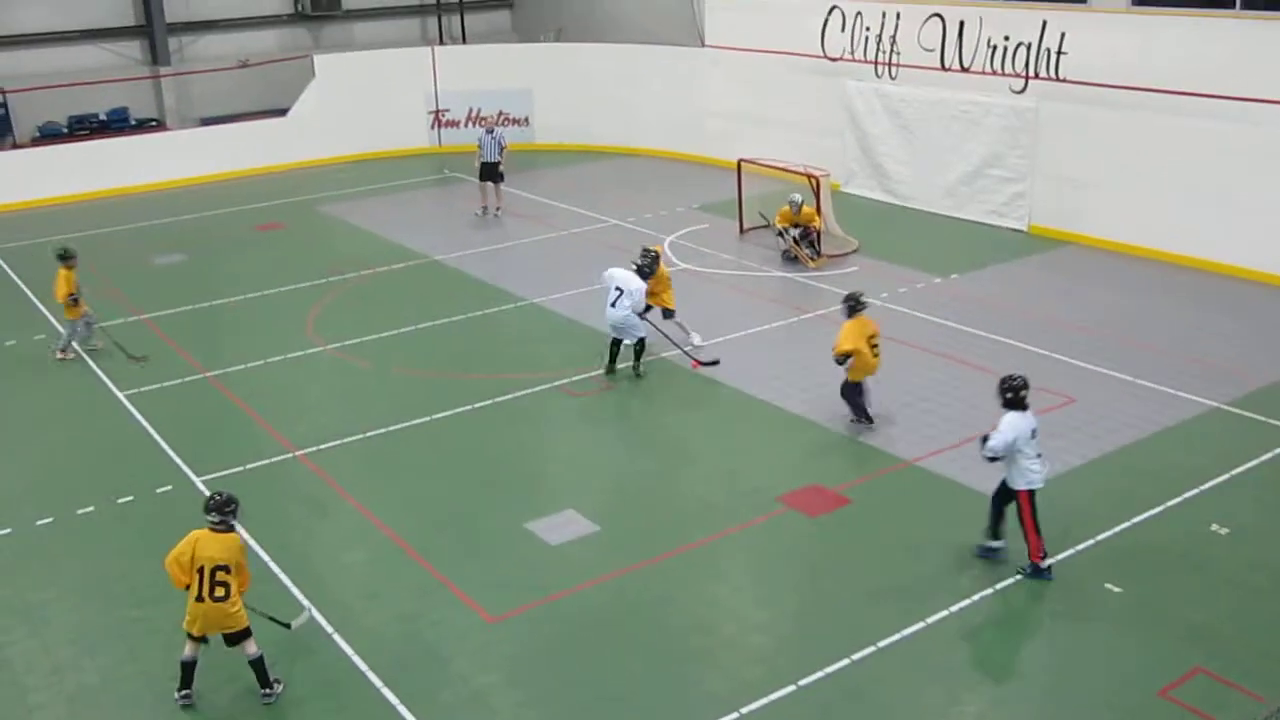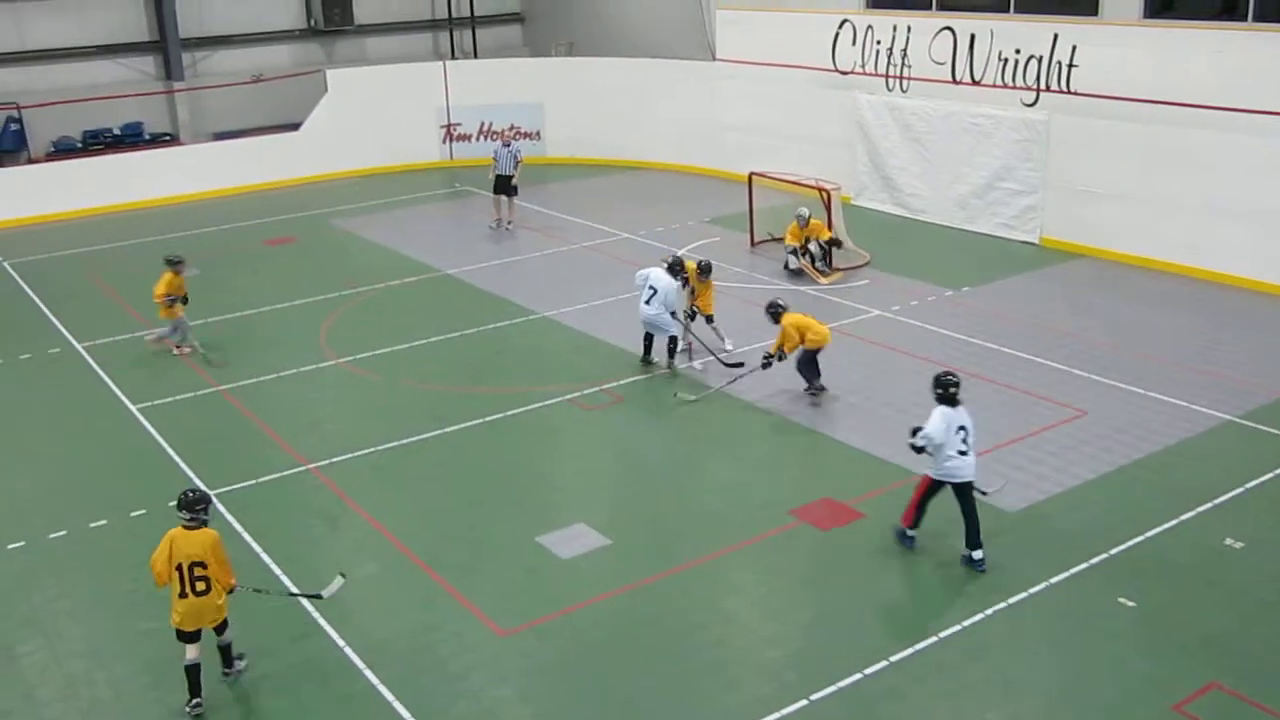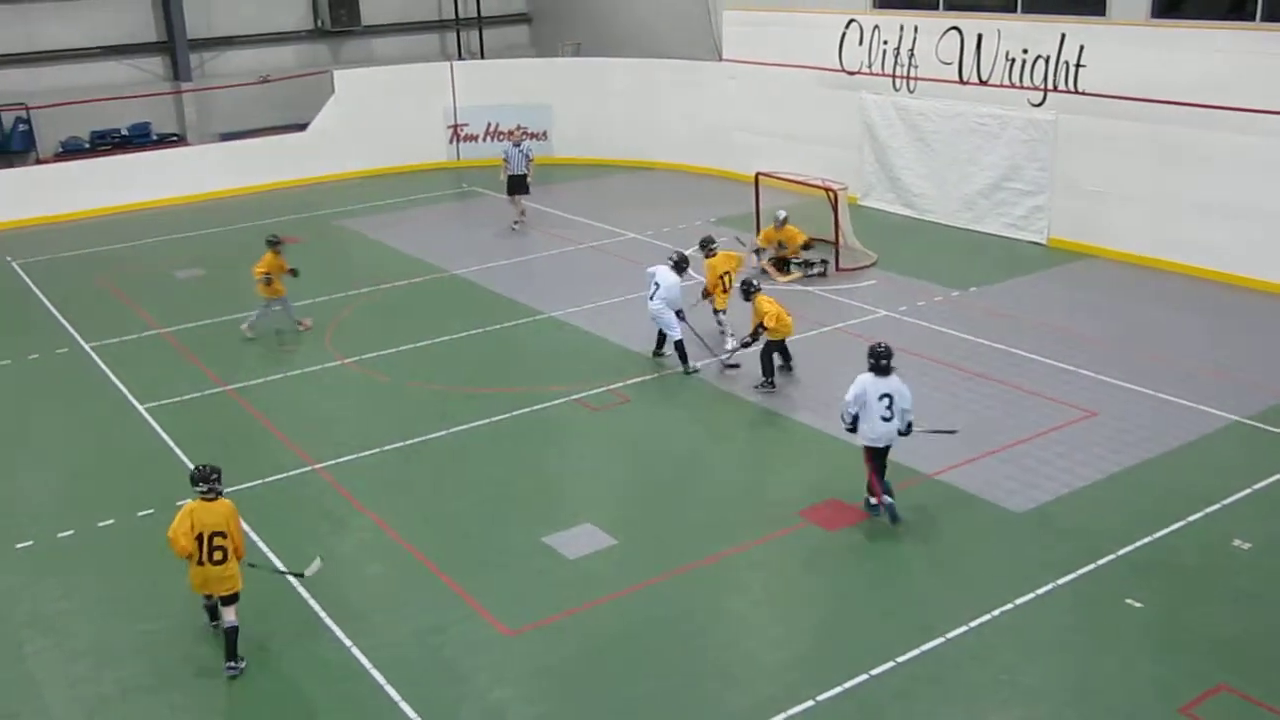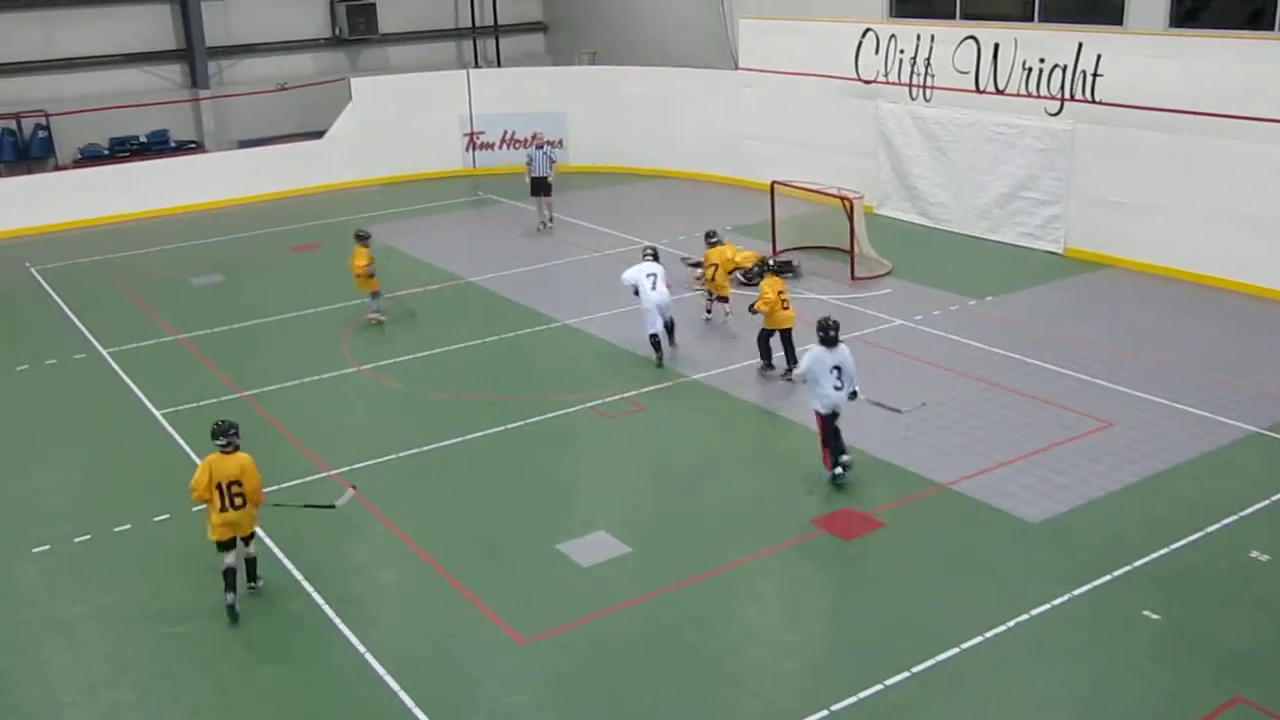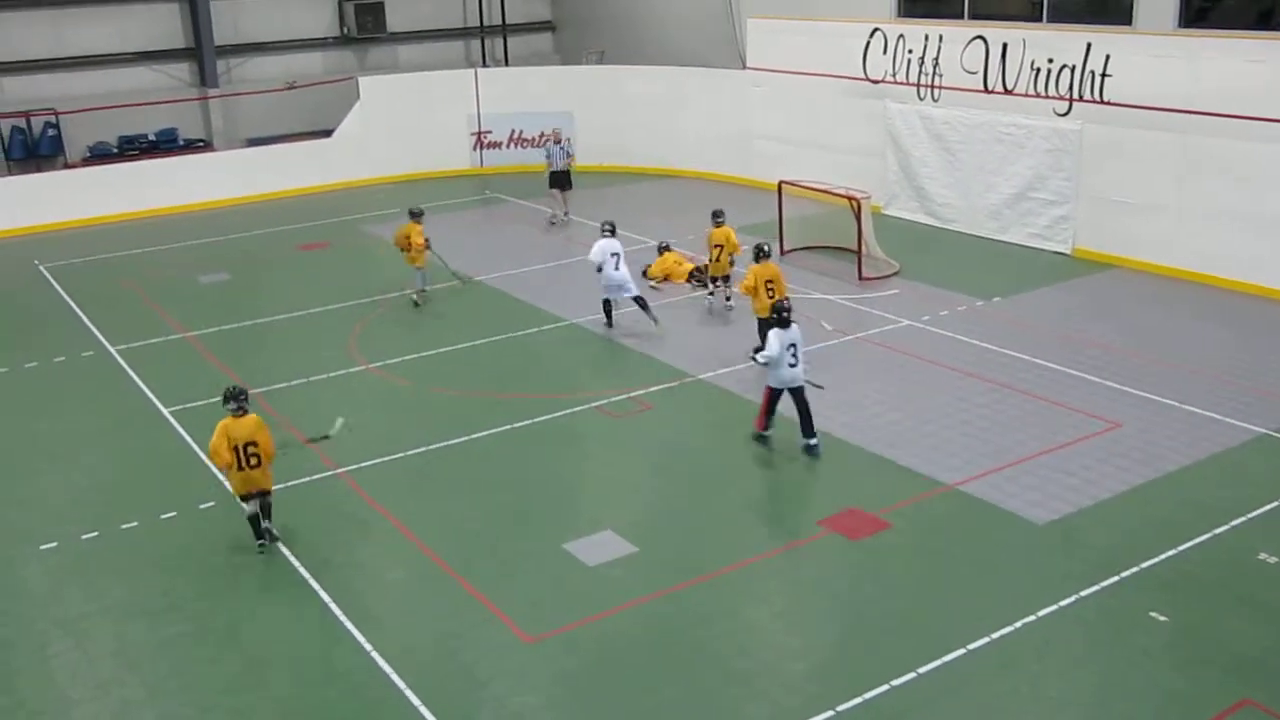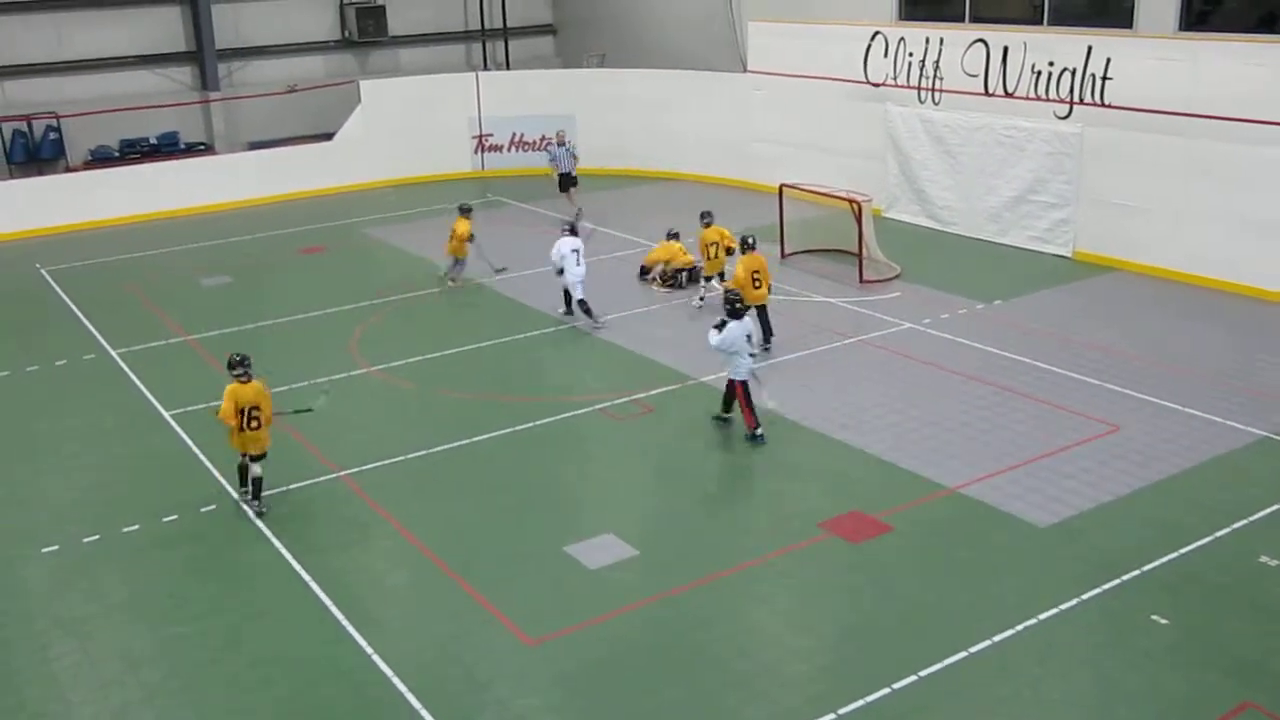
dt=0.5s
person 1, frame 1
left shoulder: (195, 537)
right shoulder: (235, 542)
left elbow: (174, 562)
right elbow: (243, 577)
left wrist: (188, 584)
right wrist: (237, 591)
left hip: (199, 607)
right hip: (228, 607)
left knee: (192, 644)
right knee: (248, 644)
left ankle: (184, 691)
right ankle: (267, 688)
person 1, frame 2
left shoulder: (172, 537)
right shoulder: (211, 537)
left elbow: (158, 565)
right elbow: (222, 568)
right wrist: (230, 585)
left hip: (186, 605)
right hip: (212, 599)
left knee: (191, 649)
right knee: (223, 633)
left ankle: (195, 700)
right ankle: (229, 667)
person 1, frame 3
left shoulder: (190, 509)
right shoulder: (227, 507)
left elbow: (176, 536)
right elbow: (237, 539)
left wrist: (189, 553)
right wrist: (238, 557)
left hip: (200, 570)
right hip: (225, 569)
left knee: (208, 596)
right knee: (229, 612)
left ankle: (214, 620)
right ankle: (231, 661)
person 1, frame 4
left shoulder: (210, 462)
right shoulder: (244, 460)
left elbow: (198, 489)
right elbow: (254, 486)
left wrist: (212, 498)
right wrist: (256, 501)
left hip: (221, 517)
right hip: (244, 512)
left knee: (229, 555)
right knee: (248, 545)
left ankle: (230, 596)
right ankle: (252, 582)
person 1, frame 5
left shoulder: (224, 426)
right shoulder: (255, 420)
left elbow: (216, 450)
right elbow: (268, 446)
left wrist: (227, 464)
right wrist: (267, 460)
left hip: (239, 475)
right hip: (260, 471)
left knee: (250, 504)
right knee: (264, 498)
left ankle: (260, 540)
right ankle: (267, 524)
person 1, frame 6
left shoulder: (231, 390)
right shoulder: (259, 387)
left elbow: (226, 415)
right elbow: (268, 411)
left wrist: (233, 423)
right wrist: (265, 424)
left hip: (240, 435)
right hip: (258, 434)
left knee: (243, 458)
right knee: (256, 466)
left ankle: (244, 490)
right ankle: (256, 503)
person 2, frame 1
left shoulder: (1011, 420)
right shoulder: (1026, 414)
left elbow: (996, 446)
left wrist: (987, 444)
right wrist: (992, 444)
left hip: (1023, 477)
right hip: (1021, 472)
left knee: (1028, 520)
right knee: (998, 501)
left ankle: (1040, 565)
right ankle: (994, 544)
person 2, frame 2
left shoulder: (941, 413)
right shoulder: (962, 412)
left elbow: (932, 435)
left wrist: (918, 439)
left hip: (942, 469)
right hip: (966, 467)
left knee: (919, 499)
right knee: (969, 511)
left ankle: (908, 533)
right ankle: (977, 555)
person 2, frame 3
left shoulder: (864, 380)
right shoulder: (895, 380)
left elbow: (851, 402)
right elbow: (905, 404)
left wrist: (849, 421)
right wrist: (906, 424)
left hip: (871, 433)
right hip: (890, 431)
left knee: (874, 467)
right knee: (879, 465)
left ankle: (886, 500)
right ankle: (874, 499)
person 2, frame 4
left shoulder: (814, 353)
right shoulder: (843, 350)
left elbow: (801, 373)
right elbow: (850, 372)
left wrist: (807, 377)
right wrist: (852, 390)
left hip: (823, 401)
right hip: (839, 398)
left knee: (828, 435)
right knee: (832, 428)
left ankle: (837, 471)
right ankle: (844, 458)
person 2, frame 5
left shoulder: (774, 333)
right shoulder: (795, 328)
left elbow: (772, 354)
left wrist: (758, 357)
left hip: (777, 377)
right hip: (796, 375)
left knee: (768, 407)
right knee: (803, 408)
left ankle: (763, 433)
right ankle: (812, 442)
person 2, frame 6
left shoulder: (732, 328)
right shoulder: (746, 320)
left elbow: (717, 345)
left wrist: (714, 330)
left hip: (738, 368)
right hip: (746, 363)
left knee: (745, 401)
right knee: (730, 389)
left ankle: (757, 432)
right ankle: (725, 414)
